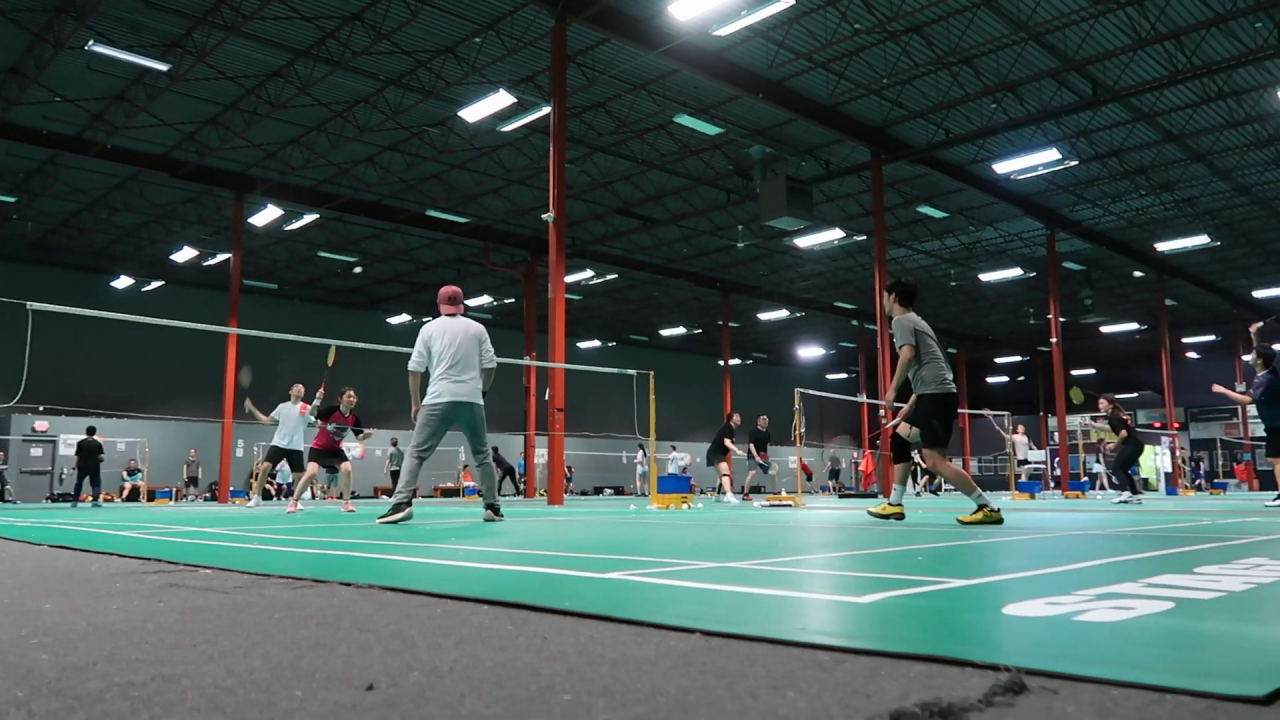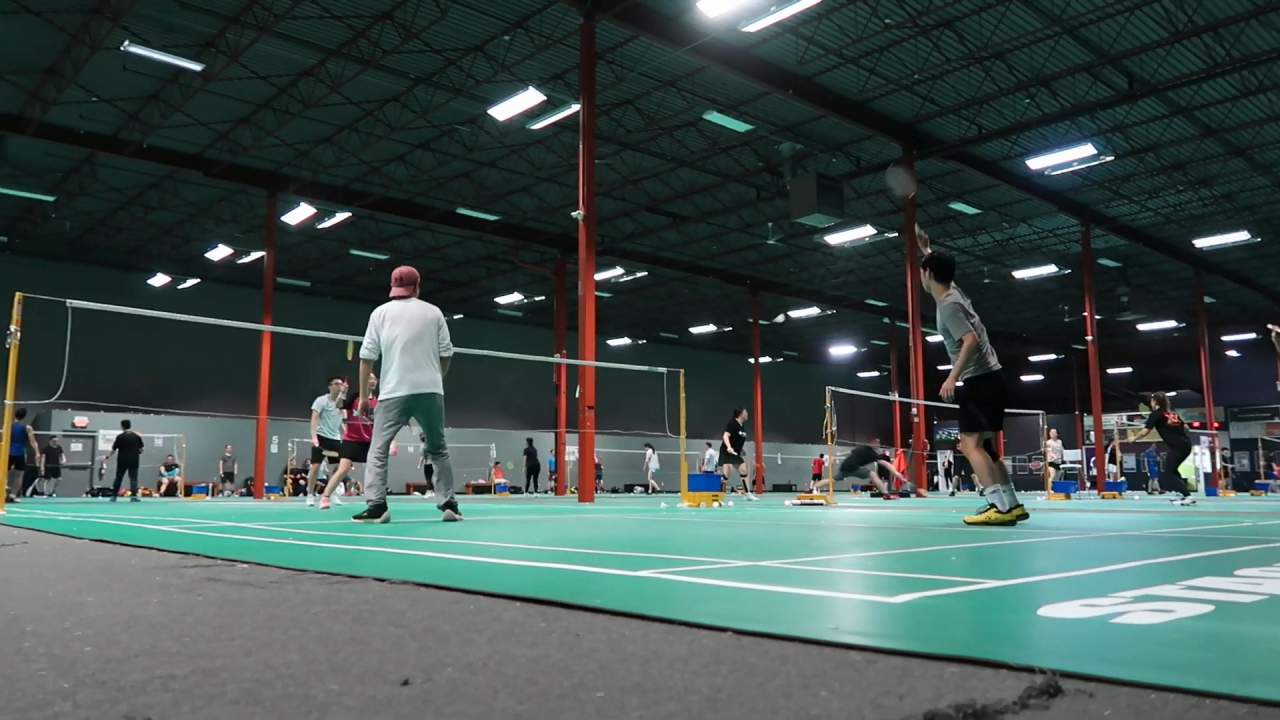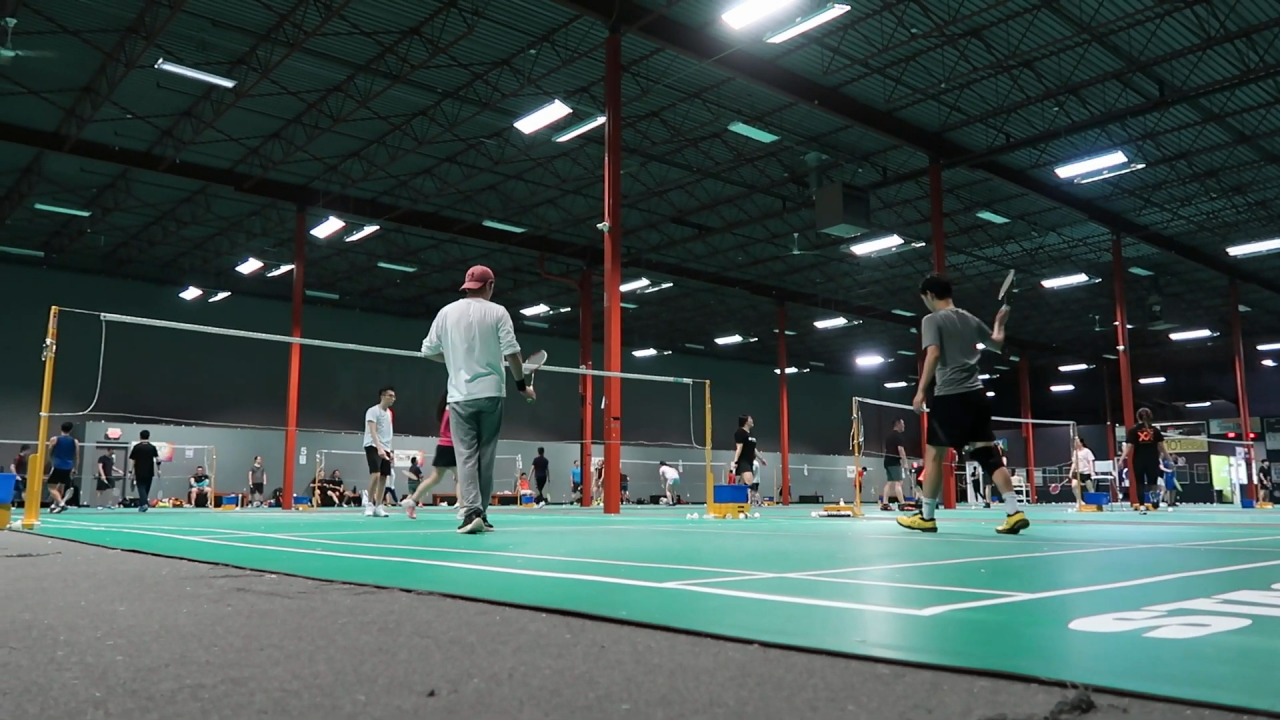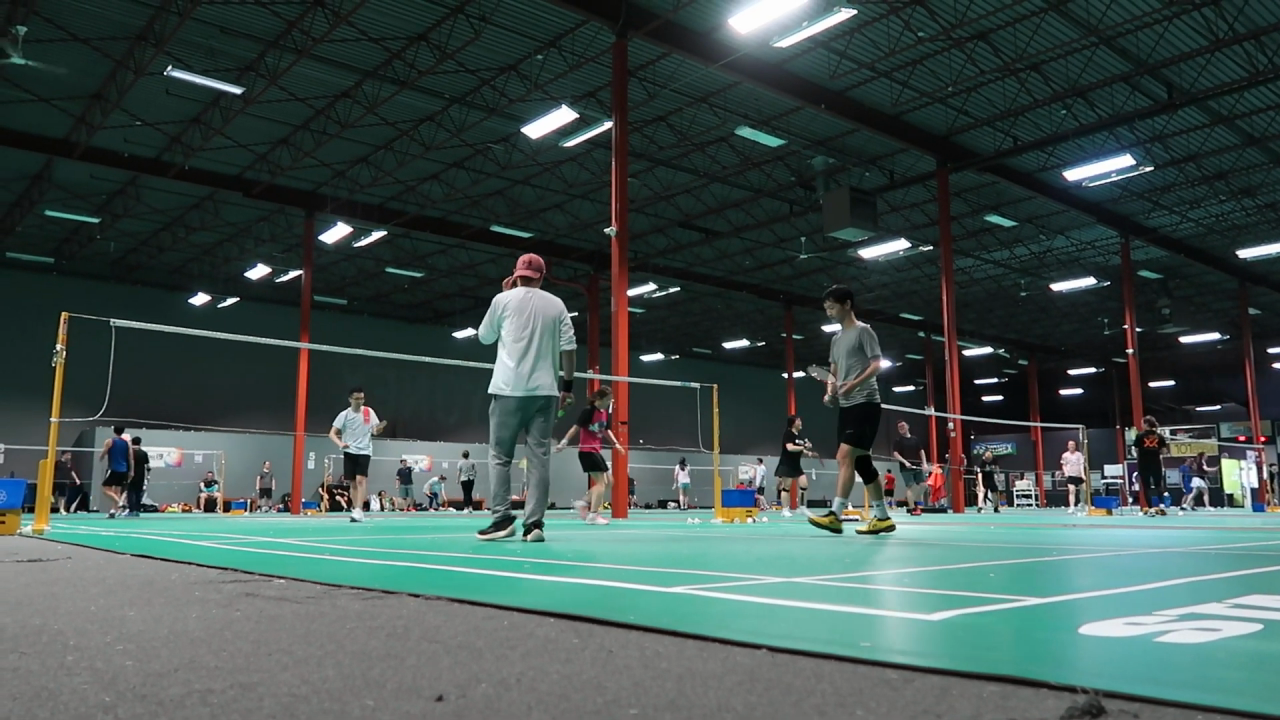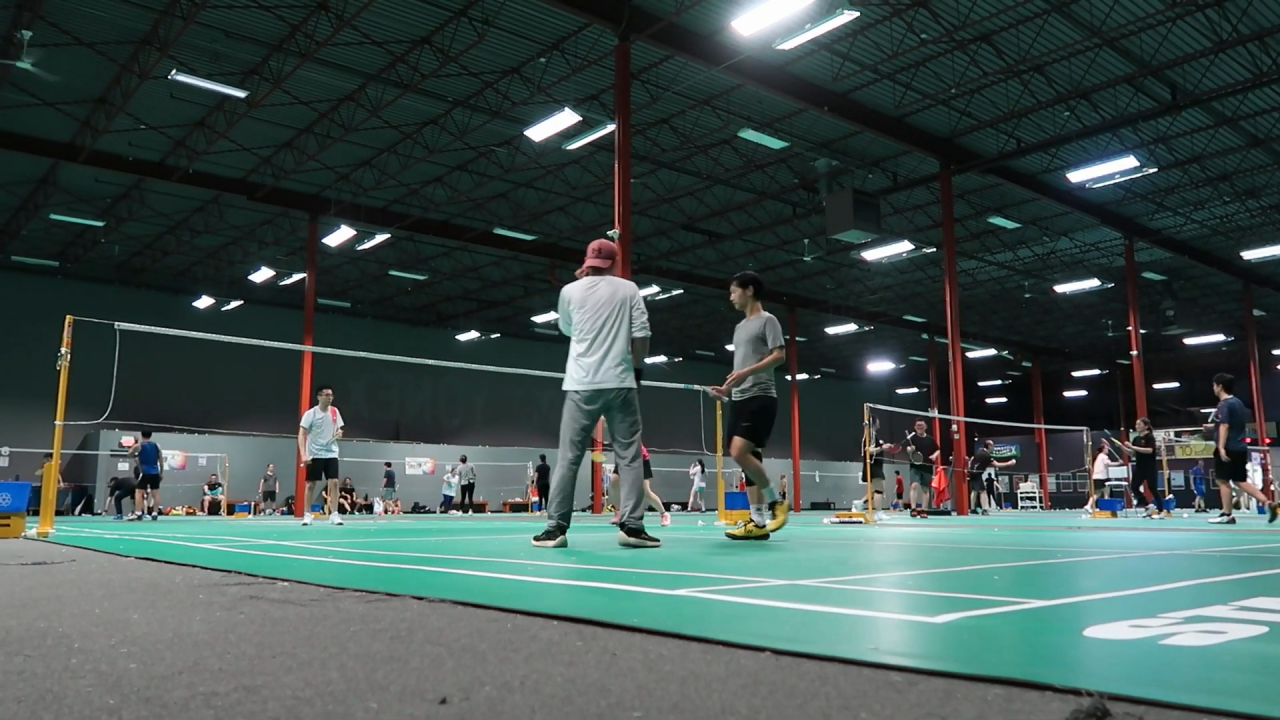
dt=1s
person 1, frame 1
left shoulder: (429, 328)
right shoulder: (477, 328)
left elbow: (415, 368)
right elbow: (490, 365)
left wrist: (415, 402)
right wrist: (482, 391)
left hip: (439, 399)
right hip: (471, 400)
left knee: (416, 453)
right knee: (483, 455)
left ankle: (402, 503)
right ankle: (492, 506)
person 1, frame 2
left shoulder: (380, 313)
right shoulder: (434, 312)
left elbow: (367, 356)
right elbow: (446, 354)
left wrist: (364, 394)
left hip: (394, 393)
right hip: (430, 391)
left knee: (379, 451)
right knee: (438, 450)
left ankle: (377, 505)
right ankle: (449, 504)
person 1, frame 3
left shoulder: (446, 312)
right shoulder: (497, 312)
left elbow: (428, 350)
right elbow: (511, 351)
right wrist: (522, 384)
left hip: (460, 394)
right hip: (491, 393)
left knee: (466, 455)
right knee: (486, 455)
left ankle: (471, 512)
right ankle: (478, 513)
person 1, frame 4
left shoulder: (503, 299)
right shoulder: (556, 304)
left elbow: (485, 337)
right elbow: (568, 348)
right wrist: (567, 385)
left hip: (509, 390)
right hip: (544, 391)
left knee: (500, 455)
right knee: (539, 457)
left ankle: (502, 517)
right ankle: (534, 524)
person 1, frame 5
left shoulder: (571, 291)
right shoulder: (628, 289)
right elbow: (641, 334)
right wrist: (636, 370)
left hip: (581, 385)
right hip: (619, 384)
left knee: (569, 456)
right knee: (629, 454)
left ankle: (556, 527)
right ankle: (631, 524)
person 2, frame 1
left shoulder: (901, 320)
right shoulder: (917, 322)
left elbow: (908, 354)
left wrist: (892, 388)
right wrist: (909, 407)
left hip: (936, 395)
right hip: (935, 395)
left knee: (935, 461)
right knee: (899, 438)
left ankle: (988, 508)
right ankle: (894, 504)
person 2, frame 2
left shoulder: (948, 306)
right shoulder: (952, 292)
left elbow: (971, 341)
right elbow: (937, 266)
left wrist: (953, 377)
right wrist: (925, 247)
left hip: (980, 380)
right hip: (989, 379)
left knee: (971, 444)
right knee: (983, 446)
left ankle: (1000, 507)
right ankle: (1013, 505)
person 2, frame 3
left shoulder: (932, 319)
right shoulder: (970, 319)
left elbow: (933, 355)
right elbow: (997, 342)
left wrist: (921, 391)
right wrist: (999, 322)
left hip: (949, 396)
right hip: (976, 395)
left knee: (934, 456)
right knee: (988, 454)
left ankle: (926, 516)
right ankle: (1014, 512)
person 2, frame 4
left shoulder: (863, 331)
right shoulder: (837, 338)
left elbow: (876, 364)
right elbow: (834, 371)
left wrist: (854, 384)
right wrist: (830, 392)
left hip: (865, 403)
right hip: (847, 406)
left knee: (845, 457)
right knee: (862, 462)
left ankle: (835, 515)
right ankle: (882, 517)
person 2, frame 5
left shoulder: (767, 320)
right shoulder: (740, 326)
left elbow: (779, 355)
left wrist: (747, 372)
right wrist: (726, 387)
left hip: (760, 397)
right hip: (739, 399)
left knee: (739, 451)
right knee: (747, 456)
left ankle: (775, 499)
right ankle: (758, 522)
